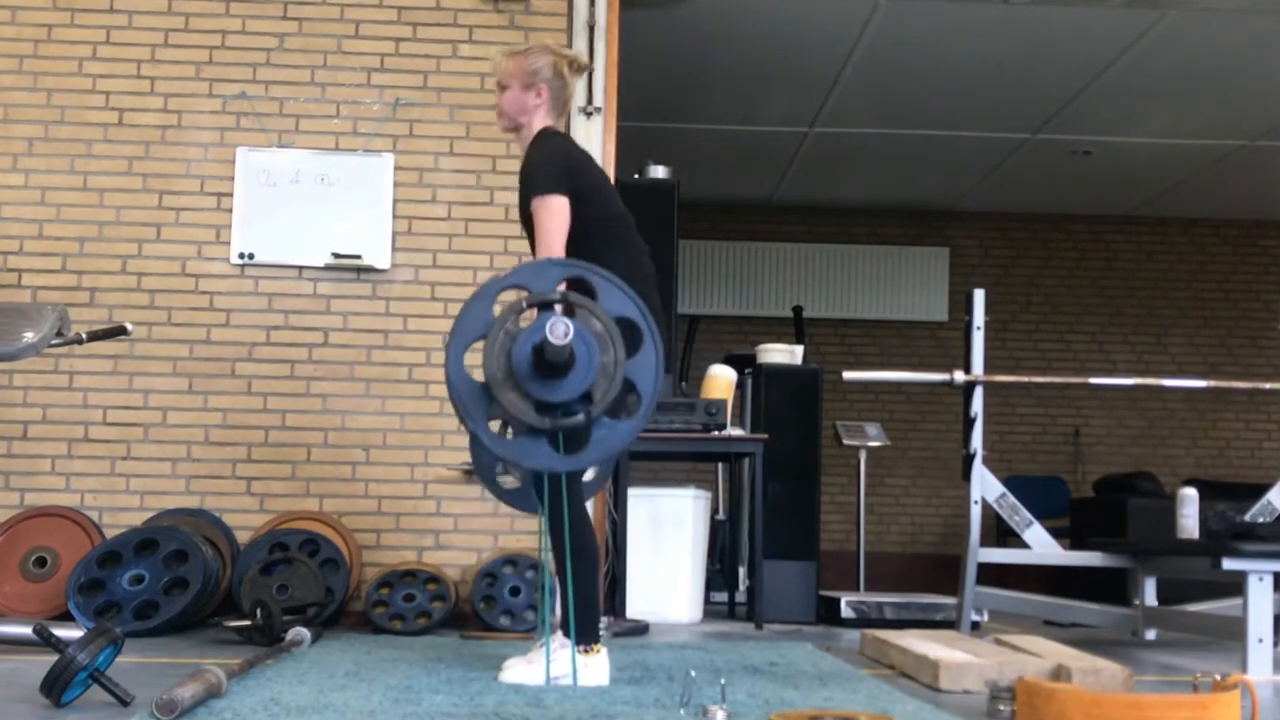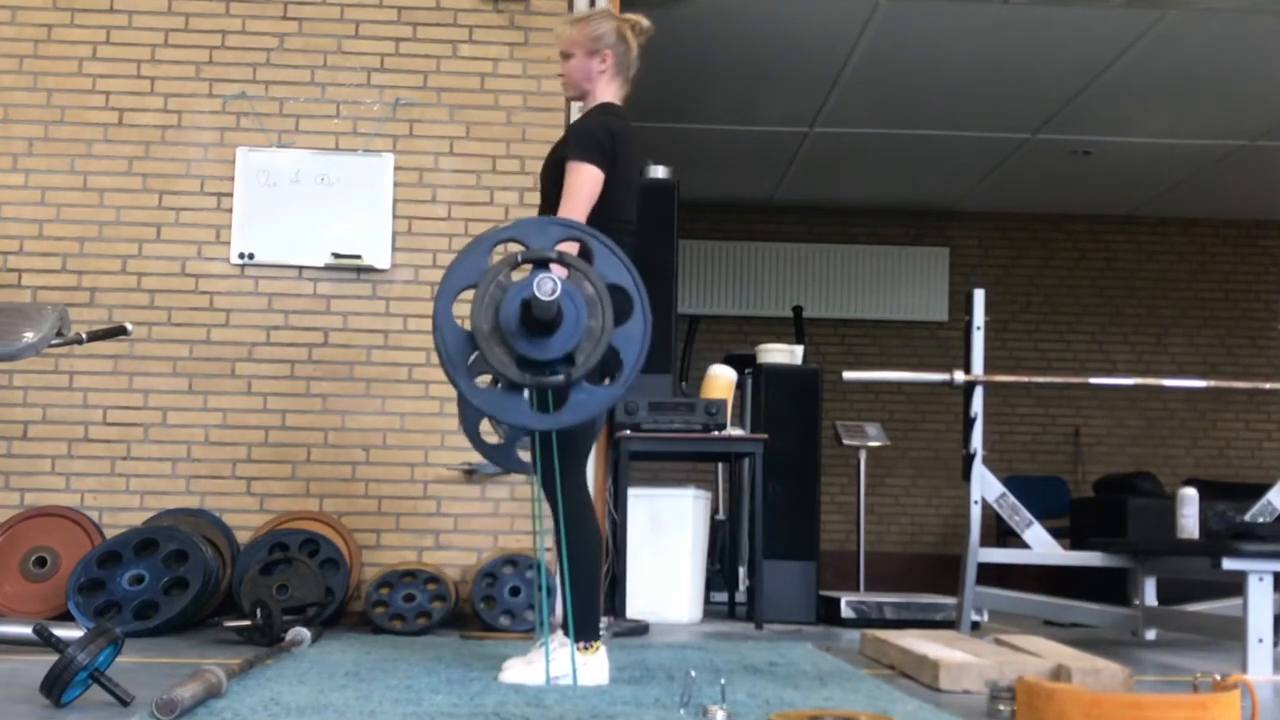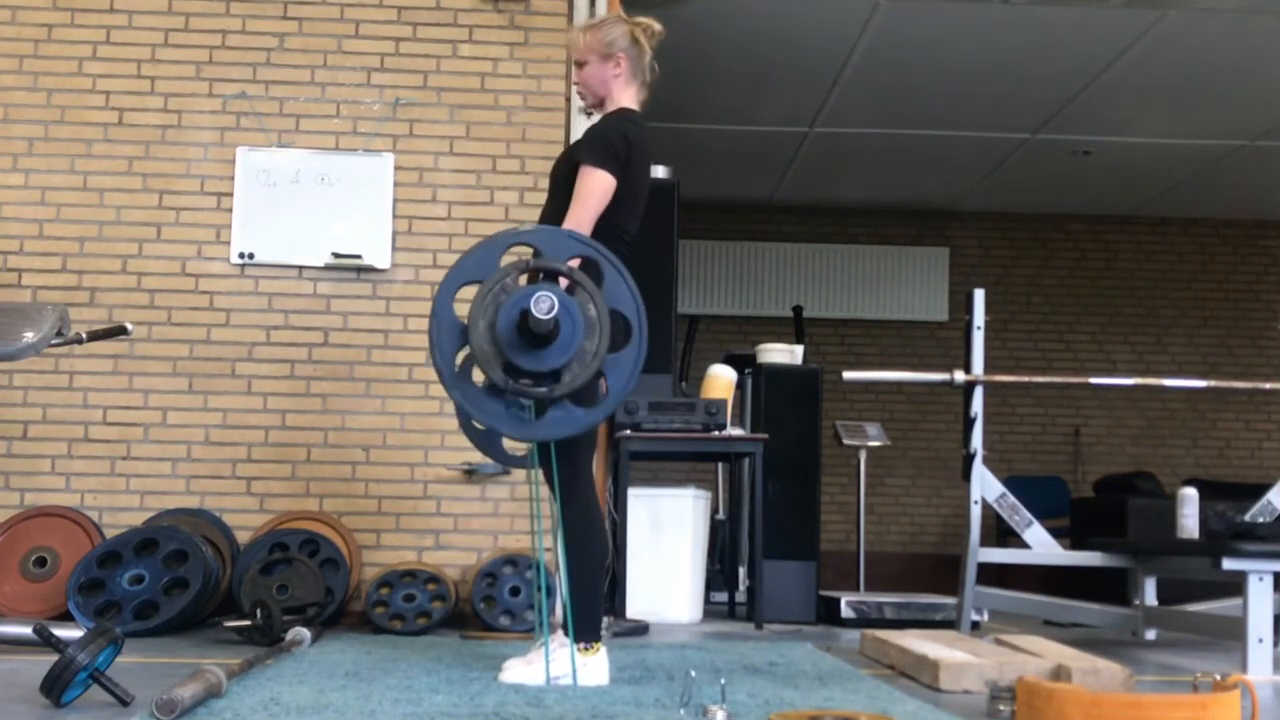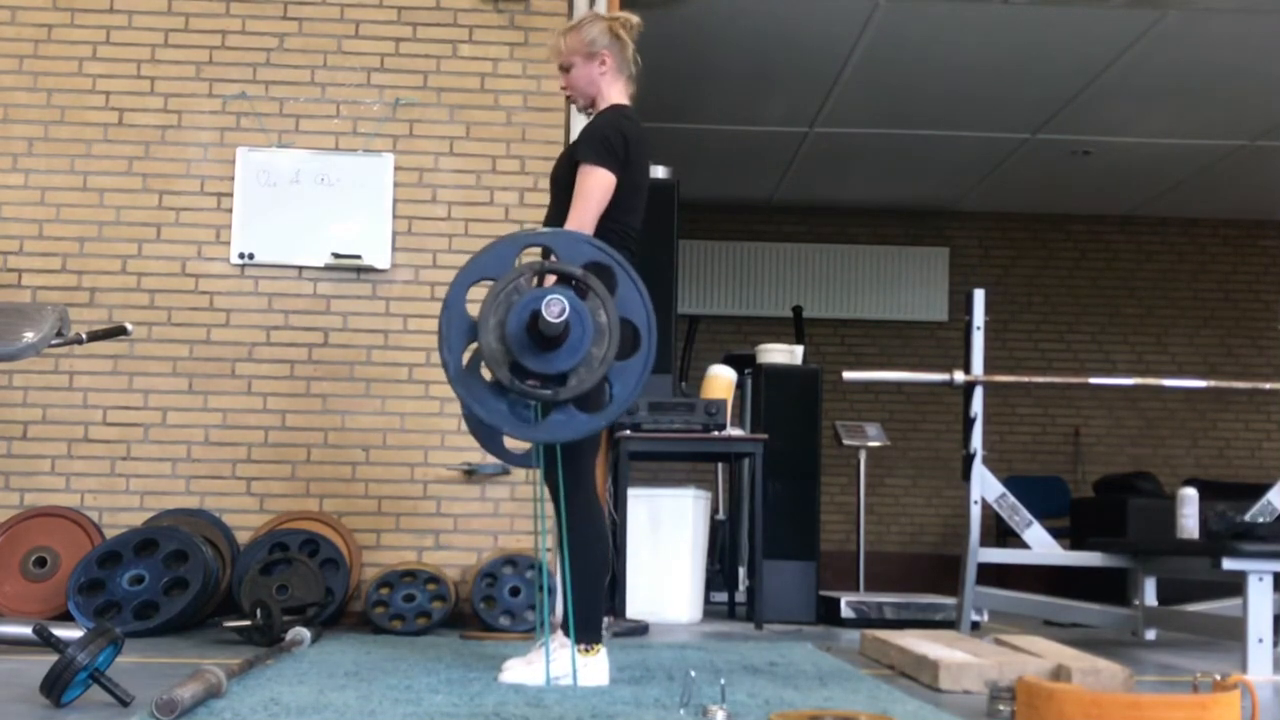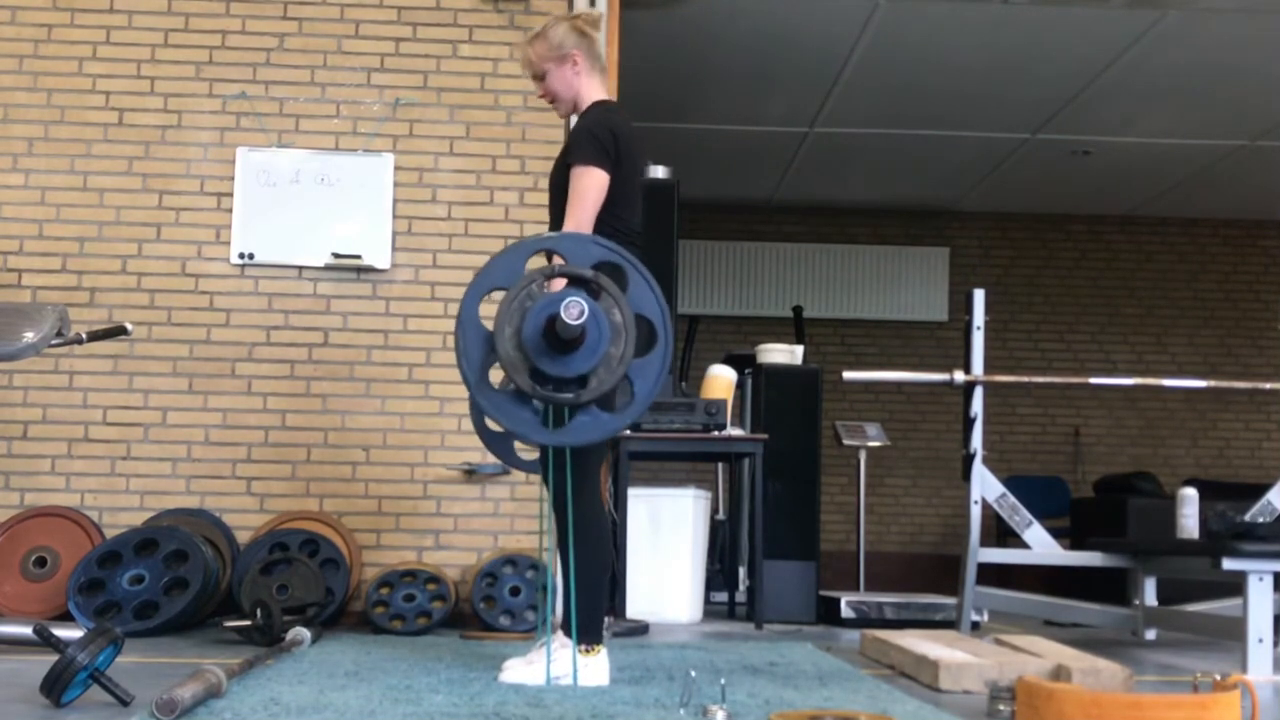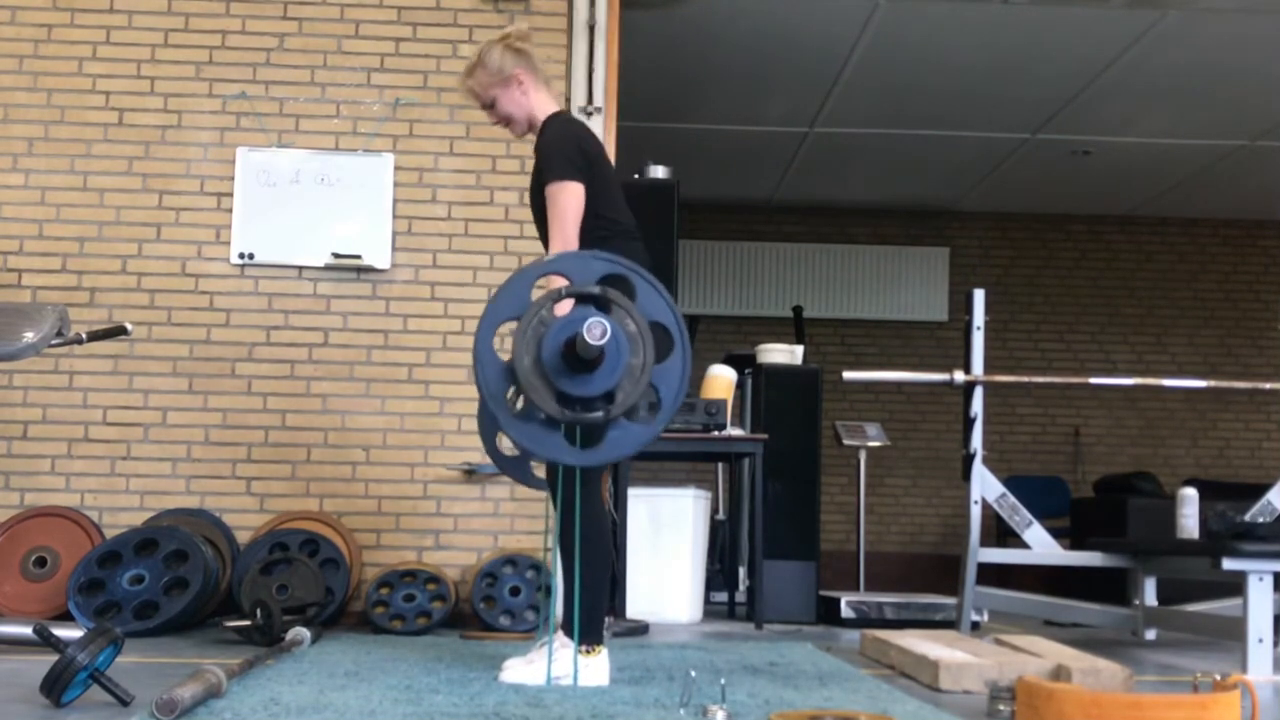
dt=0.3s
person 1, frame 1
left shoulder: (545, 157)
right shoulder: (560, 156)
left elbow: (551, 266)
left knee: (558, 485)
right knee: (559, 484)
left ankle: (584, 650)
right ankle: (576, 637)
person 1, frame 2
left shoulder: (595, 127)
right shoulder: (614, 130)
left elbow: (569, 227)
left knee: (562, 479)
right knee: (561, 477)
left ankle: (584, 649)
right ankle: (578, 636)
person 1, frame 3
left shoulder: (610, 133)
right shoulder: (629, 138)
left elbow: (576, 230)
left knee: (570, 482)
right knee: (569, 479)
left ankle: (585, 649)
right ankle: (580, 635)
person 1, frame 4
left shoulder: (608, 130)
right shoulder: (624, 134)
left elbow: (578, 229)
left knee: (572, 483)
right knee: (569, 481)
left ankle: (585, 650)
right ankle: (579, 635)
person 1, frame 5
left shoulder: (595, 127)
right shoulder: (610, 129)
left elbow: (578, 231)
left knee: (574, 484)
right knee: (570, 482)
left ankle: (585, 651)
right ankle: (577, 635)
person 1, frame 6
left shoulder: (558, 139)
right shoulder: (569, 137)
left elbow: (566, 247)
left wrist: (556, 325)
right wrist: (561, 325)
left knee: (576, 482)
right knee: (570, 481)
left ankle: (585, 650)
right ankle: (577, 634)
